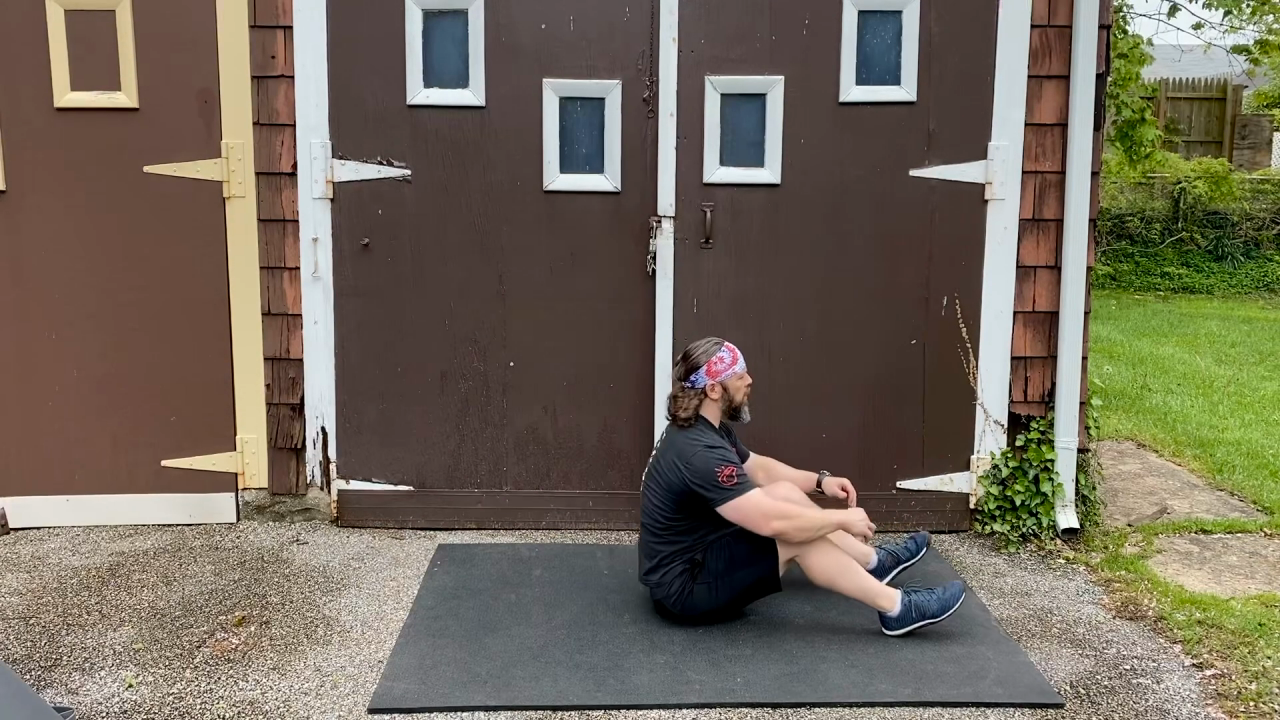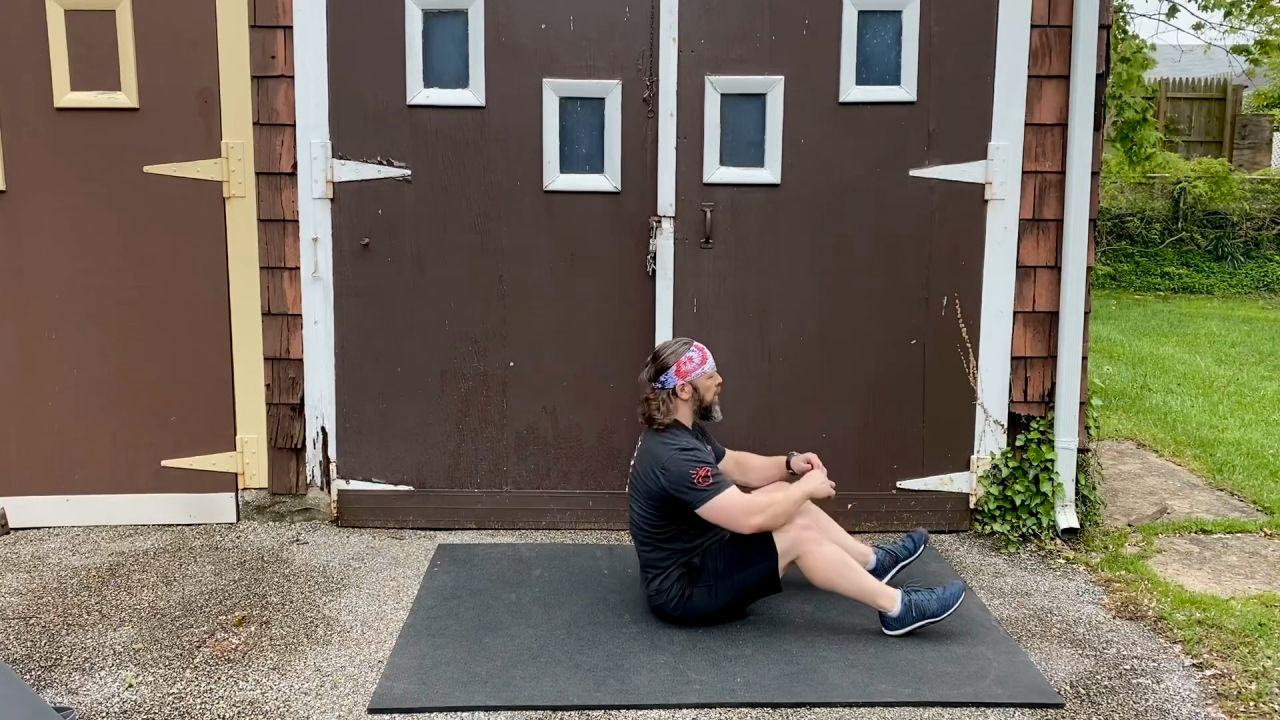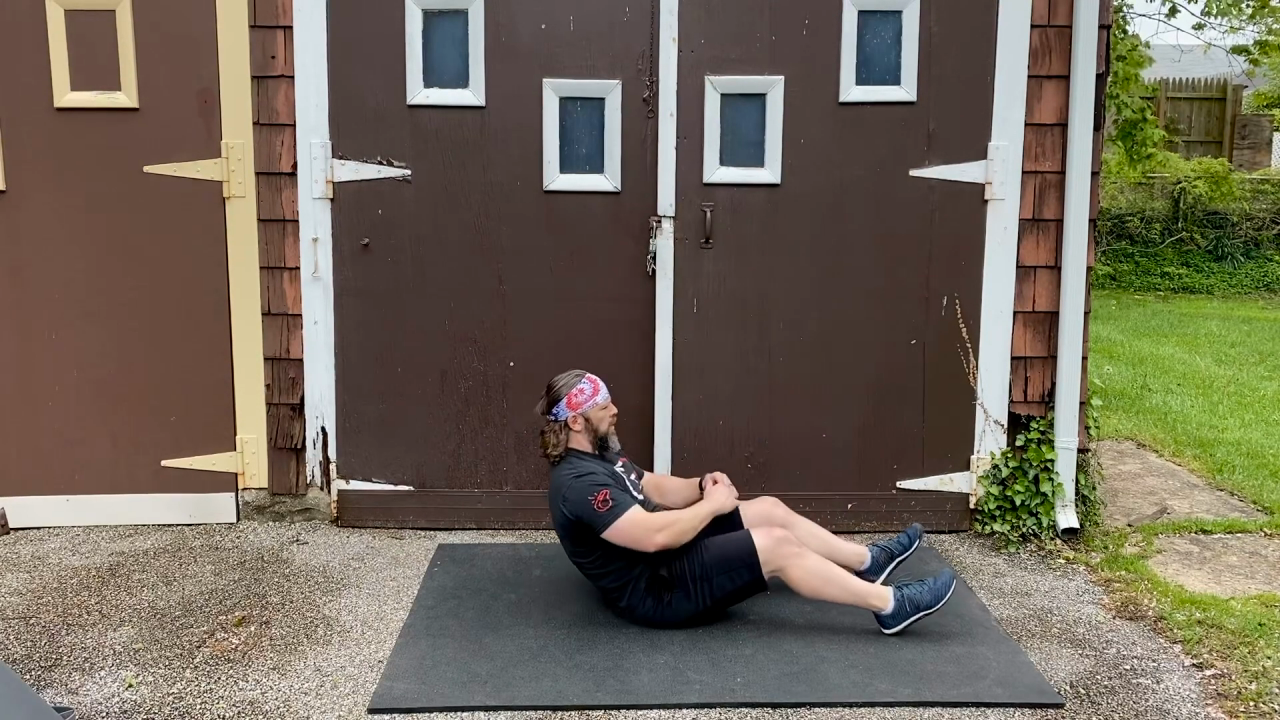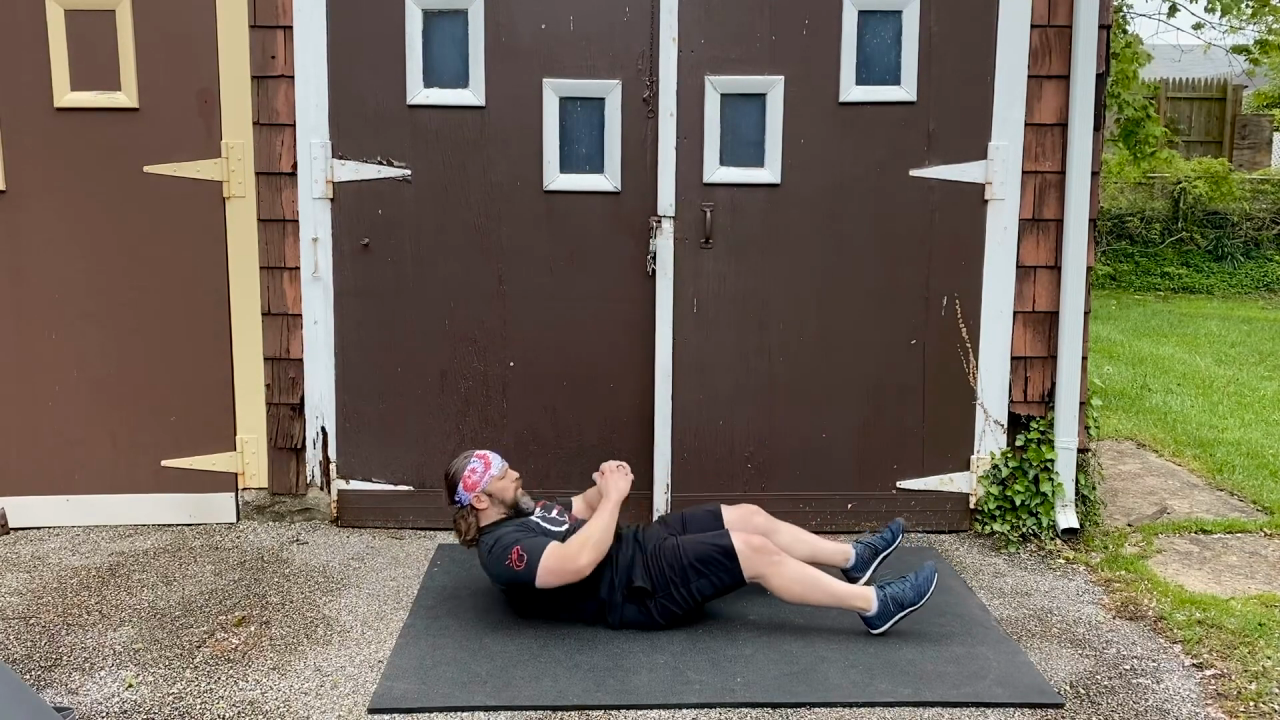
dt=0.5s
person 1, frame 1
left shoulder: (703, 428)
right shoulder: (699, 453)
left elbow: (759, 469)
right elbow: (773, 523)
left wrist: (821, 480)
right wrist: (842, 520)
left hip: (696, 556)
right hip: (686, 586)
left knee: (785, 491)
right knee: (797, 536)
left ankle: (873, 562)
right ankle: (896, 608)
person 1, frame 2
left shoulder: (681, 432)
right shoulder: (675, 455)
left elbow: (736, 466)
right elbow: (750, 519)
left wrist: (792, 464)
right wrist: (806, 488)
left hip: (698, 555)
right hip: (683, 588)
left knee: (789, 495)
right knee: (800, 531)
left ankle: (873, 562)
right ankle: (897, 608)
person 1, frame 3
left shoulder: (598, 456)
right shoulder: (580, 483)
left elbow: (656, 490)
right elbow: (656, 537)
left wrist: (702, 485)
right wrist: (713, 505)
left hip: (665, 560)
right hip: (653, 591)
left knee: (769, 509)
right knee: (777, 545)
left ankle: (867, 562)
right ankle: (887, 606)
person 1, frame 4
left shoulder: (522, 512)
right shoulder: (504, 548)
left elbow: (587, 513)
right elbow: (581, 560)
left wrist: (604, 485)
right wrist: (612, 497)
left hip: (644, 547)
right hip: (639, 592)
left knee: (749, 514)
right knee: (758, 549)
left ankle: (853, 558)
right ankle: (873, 605)
